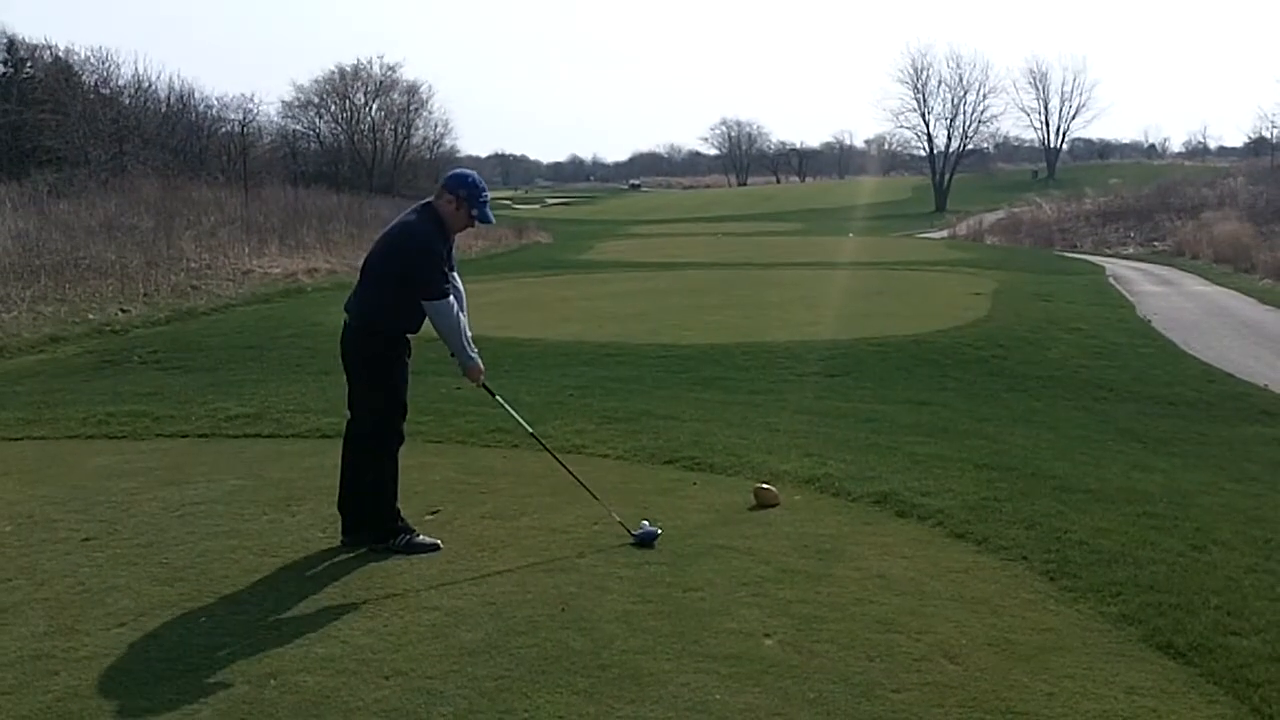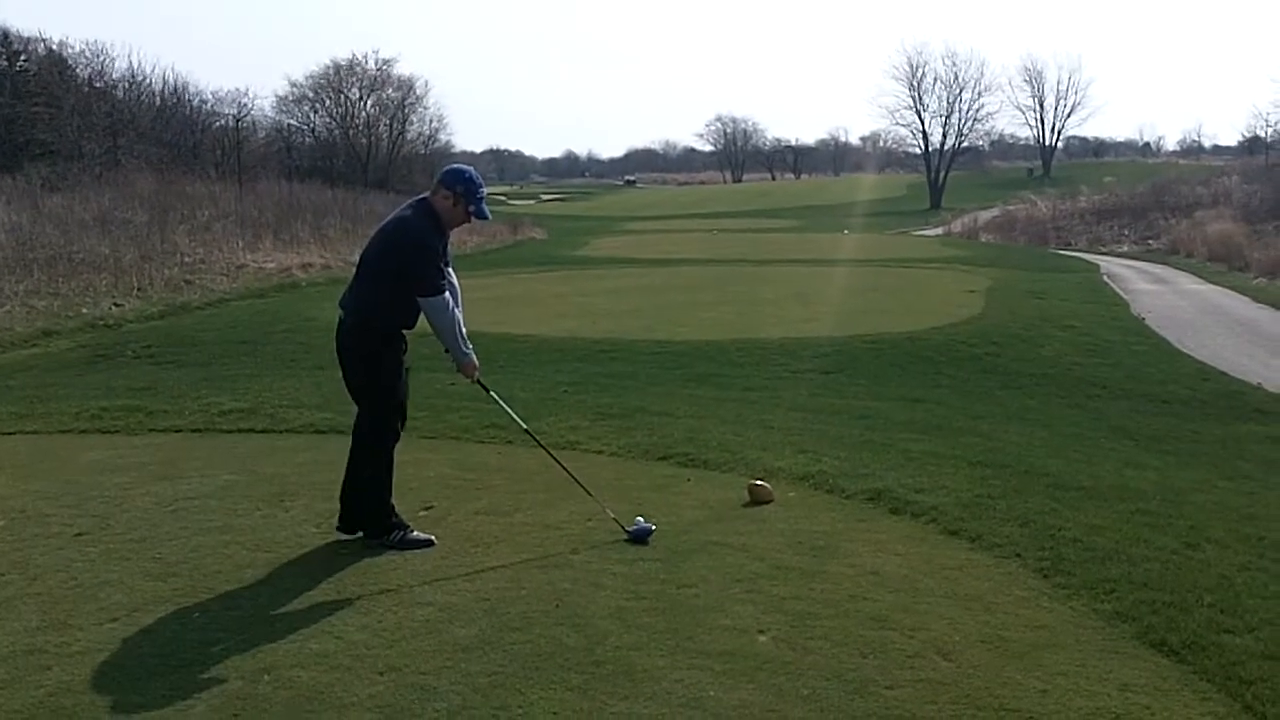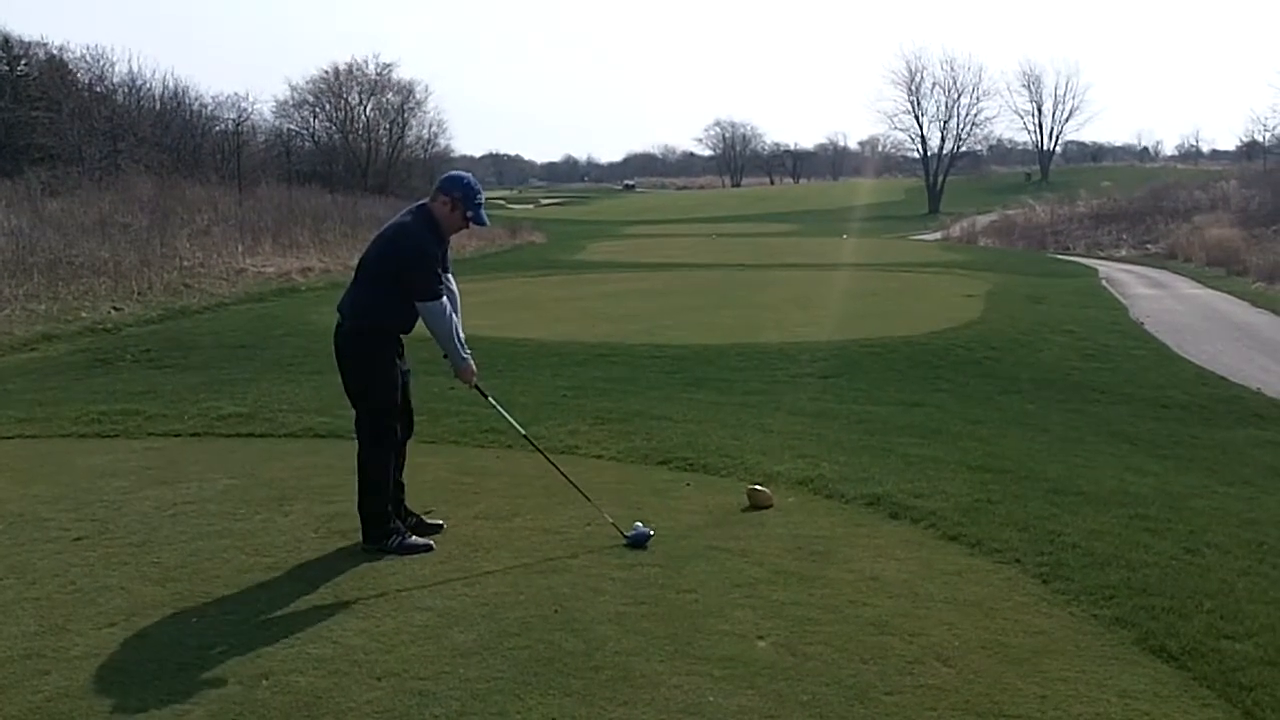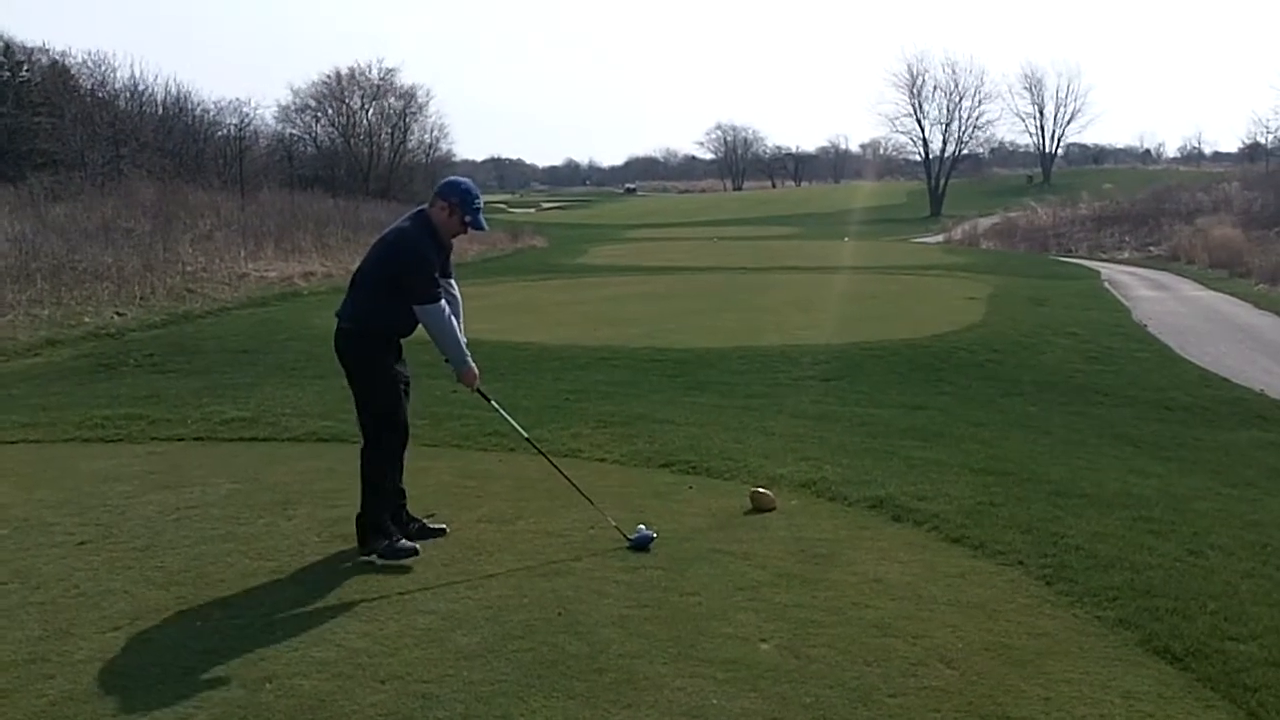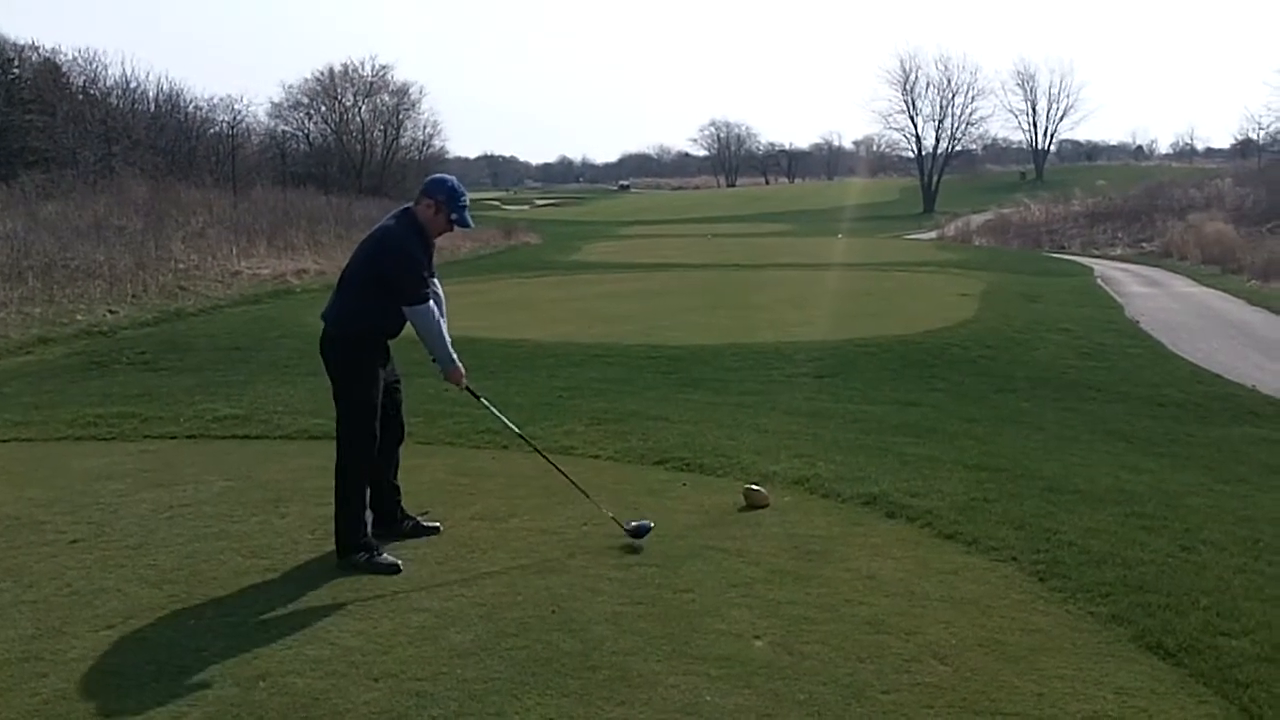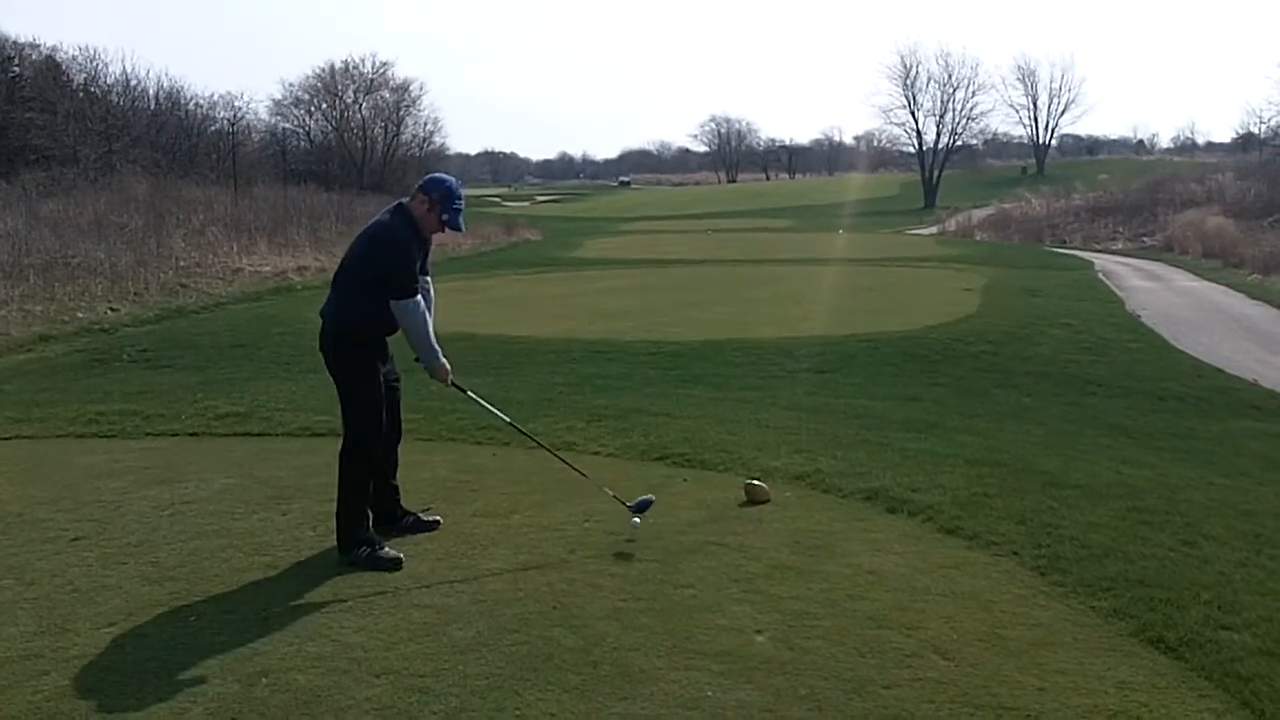
dt=0.3s
person 1, frame 1
left shoulder: (434, 228)
right shoulder: (419, 237)
left elbow: (452, 289)
right elbow: (441, 308)
left wrist: (466, 349)
right wrist: (468, 358)
left hip: (377, 336)
right hip: (373, 340)
left knee: (368, 429)
right knee: (383, 432)
left ankle: (358, 524)
right ankle: (384, 528)
person 1, frame 2
left shoulder: (429, 222)
right shoulder: (415, 232)
left elbow: (448, 284)
right elbow: (437, 304)
left wrist: (460, 347)
right wrist: (463, 354)
left hip: (380, 332)
right hip: (367, 335)
left knee: (379, 421)
right knee: (380, 426)
left ankle: (357, 513)
right ankle: (378, 523)
person 1, frame 3
left shoulder: (430, 229)
right shoulder: (413, 238)
left elbow: (446, 290)
right elbow: (434, 308)
left wrist: (460, 350)
right wrist: (460, 359)
left hip: (381, 336)
right hip: (363, 339)
left knee: (398, 424)
right knee: (380, 430)
left ankle: (394, 512)
right ankle: (379, 529)
person 1, frame 4
left shoulder: (434, 237)
right shoulder: (411, 242)
left elbow: (449, 295)
right elbow: (434, 312)
left wrist: (459, 355)
right wrist: (463, 363)
left hip: (384, 339)
right hip: (363, 341)
left knee: (395, 430)
right knee: (383, 430)
left ankle: (394, 517)
right ankle: (376, 530)
person 1, frame 5
left shoulder: (416, 235)
right shoulder: (398, 242)
left elbow: (432, 294)
right elbow: (422, 313)
left wrist: (445, 355)
right wrist: (449, 363)
left hip: (371, 342)
right hip: (349, 344)
left knee: (389, 431)
right knee: (360, 439)
left ankle: (388, 517)
right ankle: (354, 542)
person 1, frame 6
left shoulder: (413, 233)
right shoulder: (392, 236)
left elbow: (422, 291)
right elbow: (409, 308)
left wrist: (430, 352)
right wrist: (434, 359)
left hip: (371, 338)
right hip: (348, 341)
left knee: (387, 429)
right knee: (364, 434)
left ankle: (388, 513)
right ankle: (355, 539)
